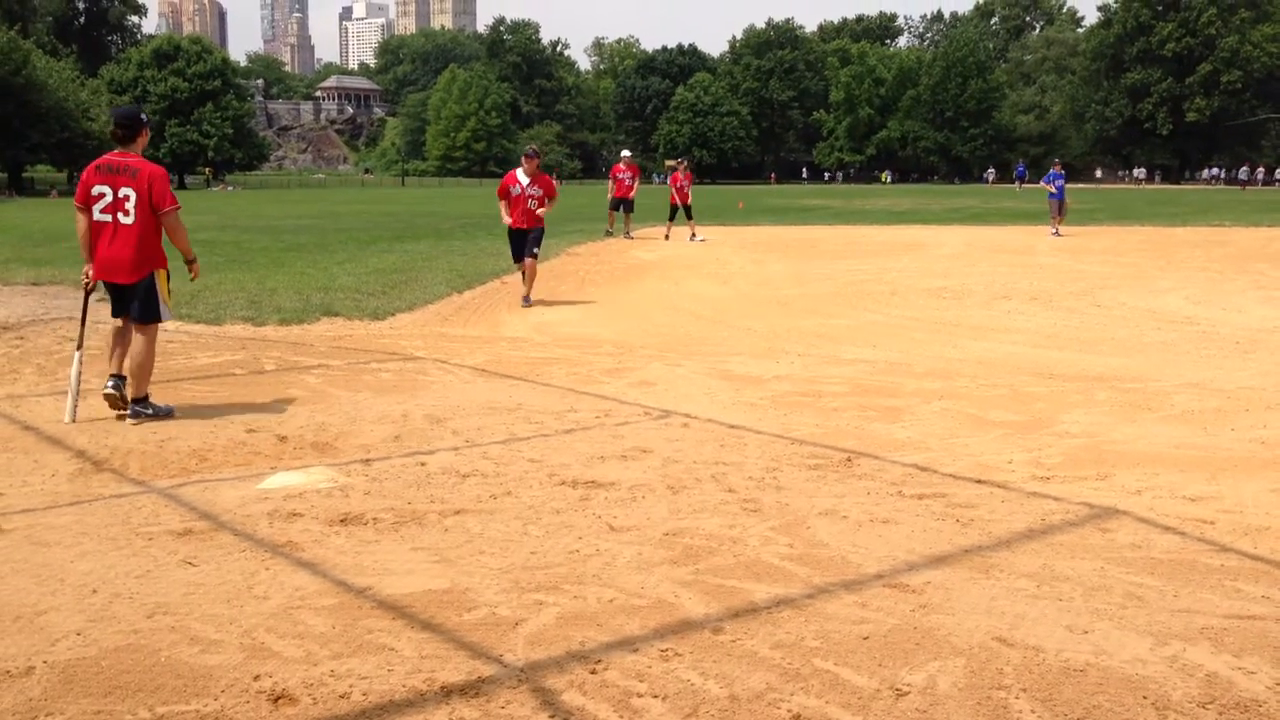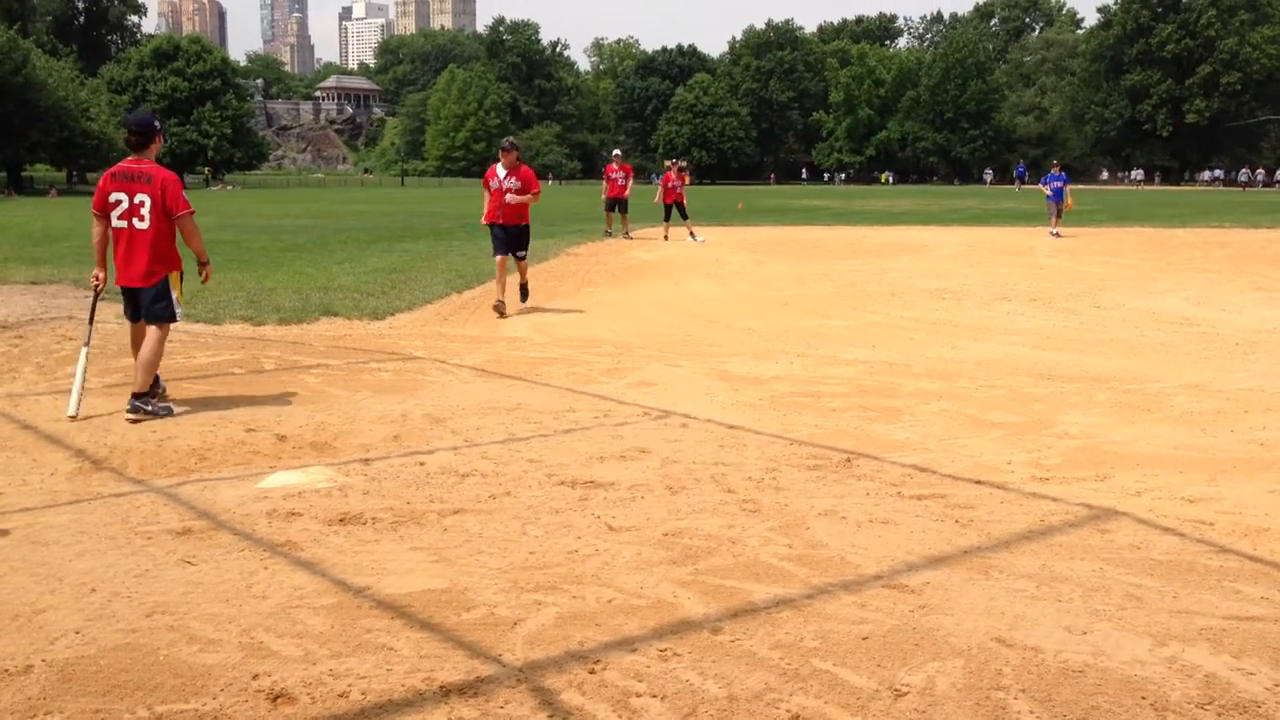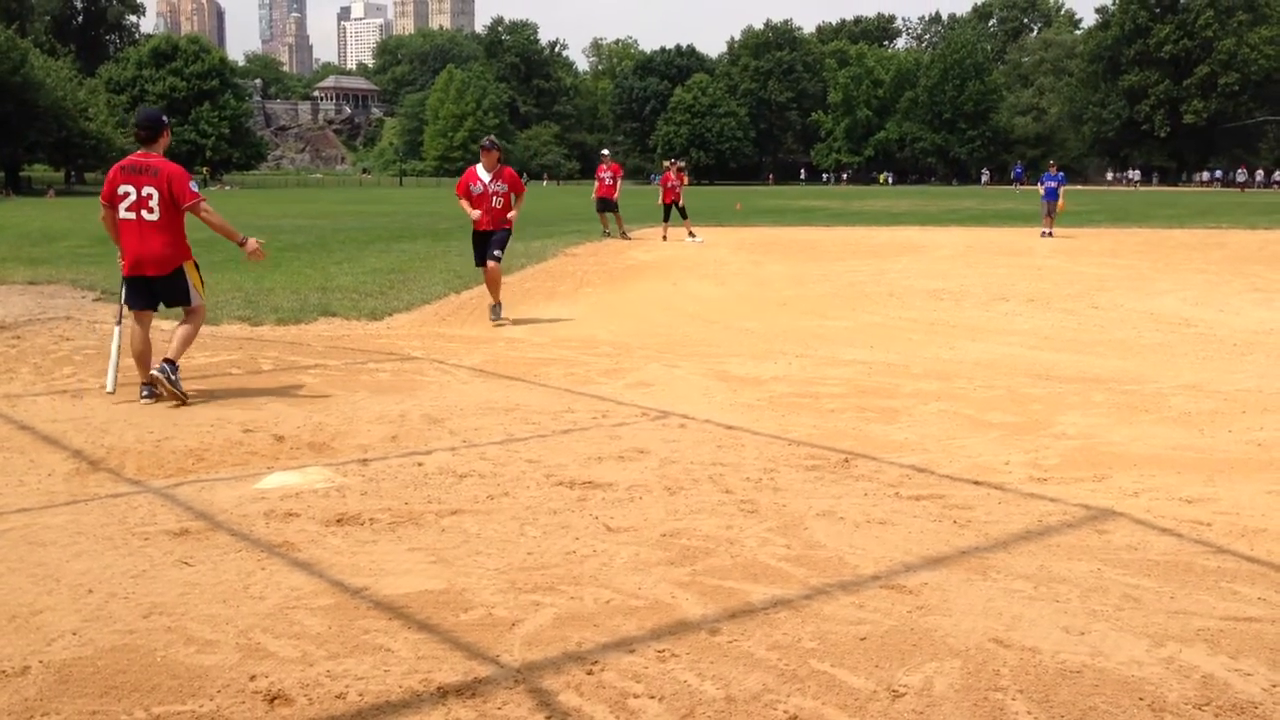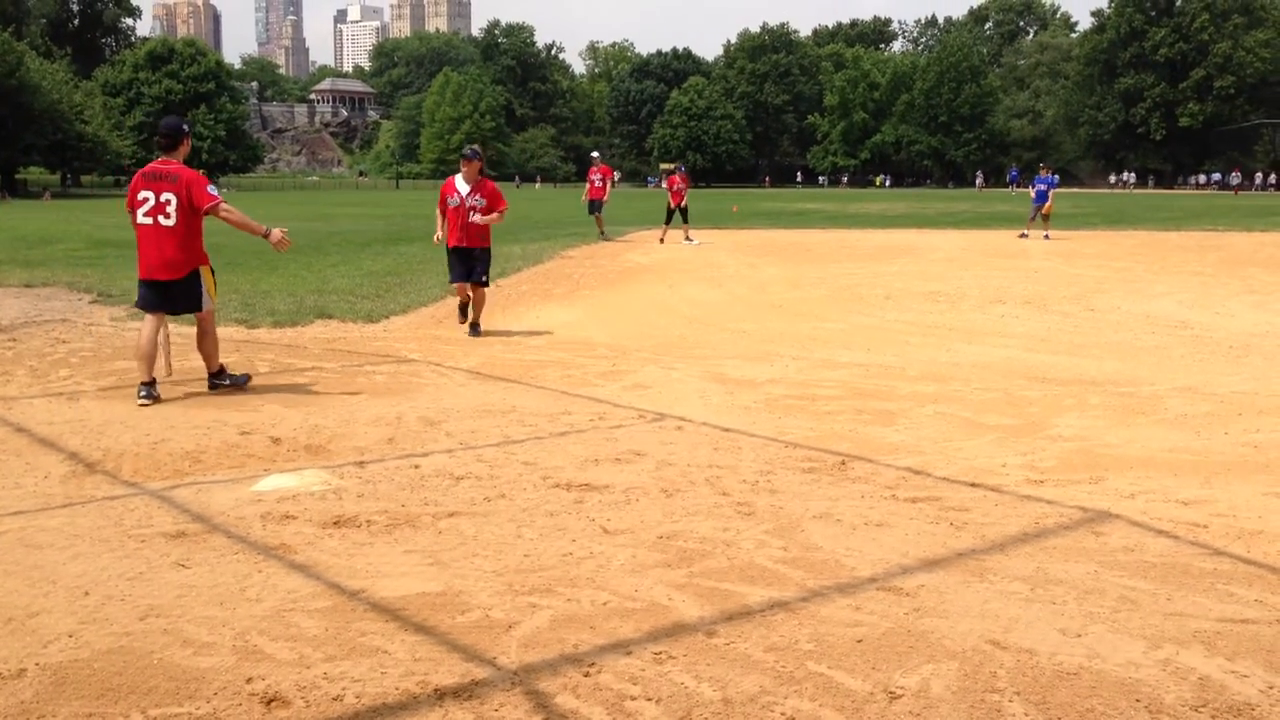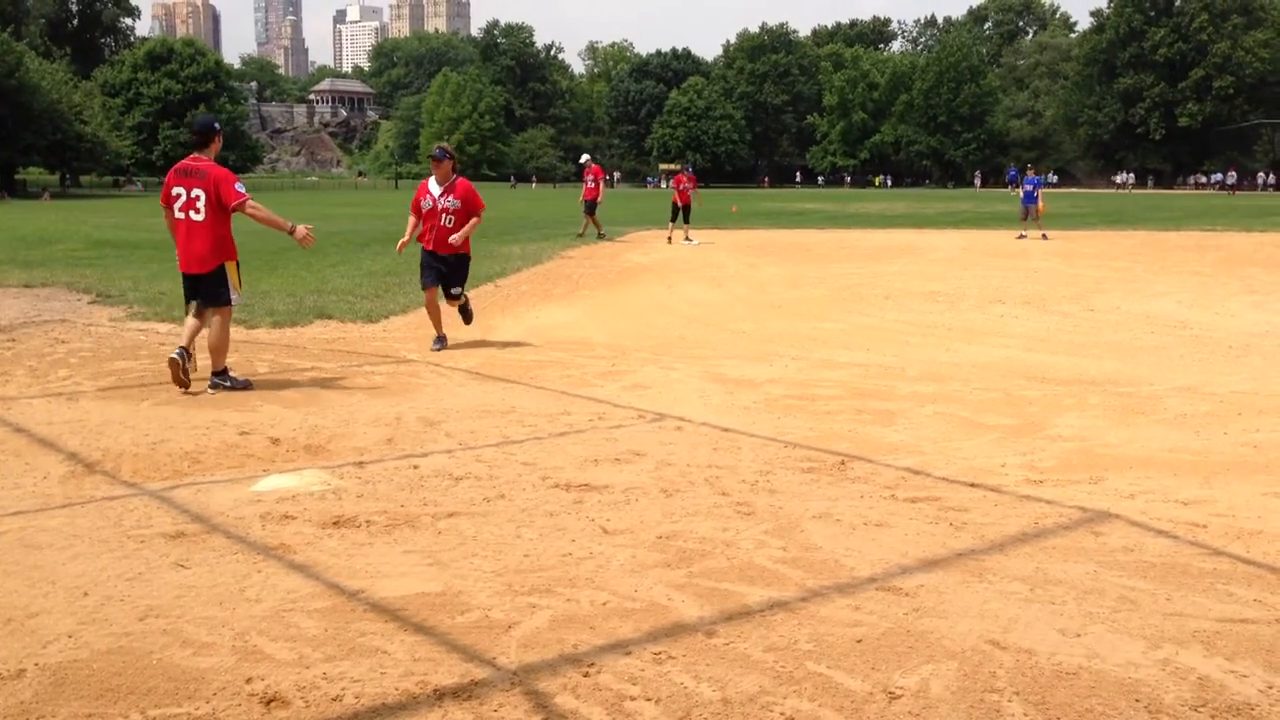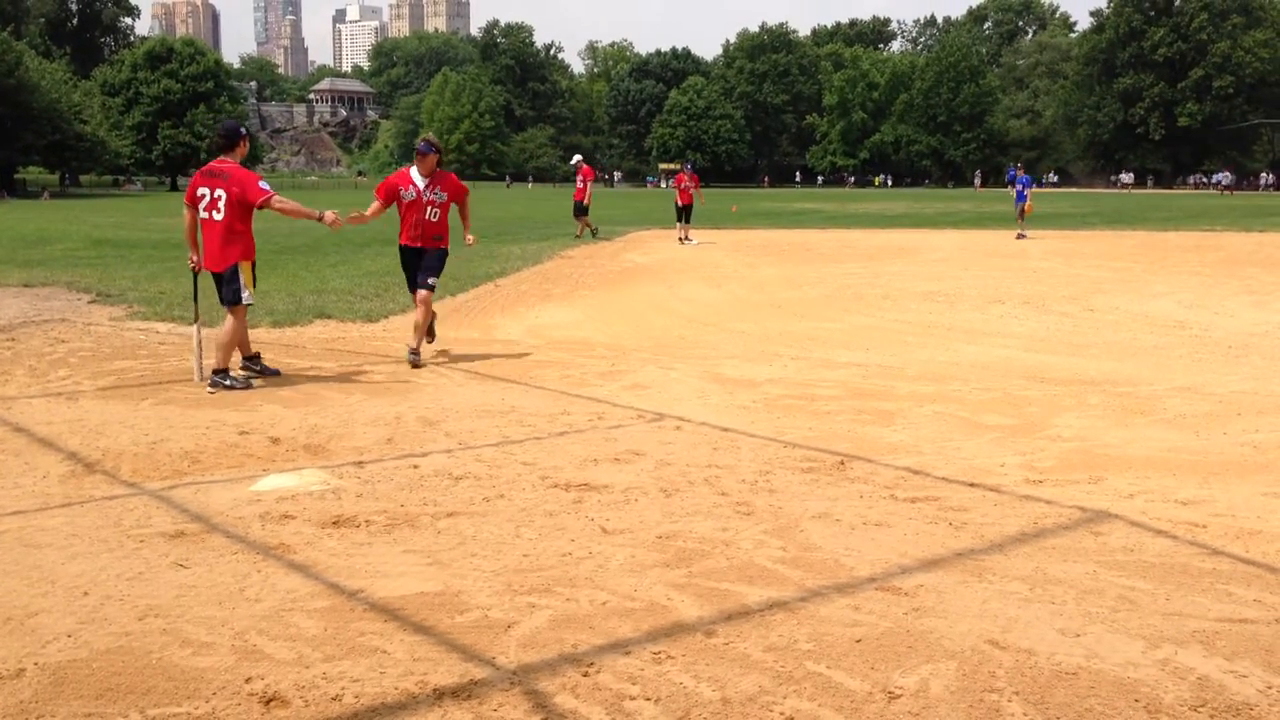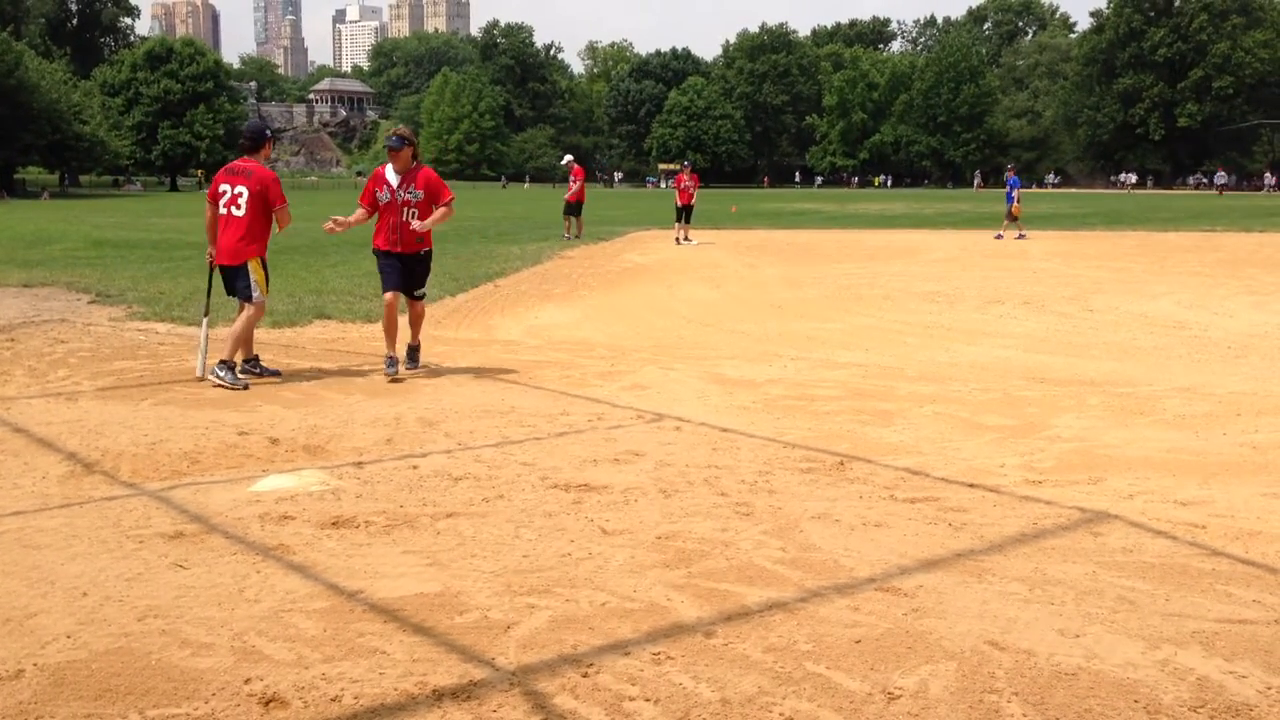
dt=0.3s
person 1, frame 1
left shoulder: (93, 170)
right shoulder: (152, 173)
left elbow: (82, 218)
right elbow: (171, 222)
left wrist: (89, 262)
right wrist: (190, 258)
left hip: (107, 265)
right hip: (144, 266)
left knee: (124, 322)
right knee: (144, 331)
left ankle: (115, 381)
right ankle: (138, 403)
person 1, frame 2
left shoulder: (109, 177)
right shoulder: (166, 179)
left elbow: (99, 225)
right elbow: (186, 226)
left wrist: (100, 266)
right wrist: (204, 260)
left hip: (126, 269)
right hip: (159, 268)
left knee: (138, 325)
right knee: (156, 329)
left ankle: (148, 383)
right ankle: (139, 400)
person 1, frame 3
left shoulder: (118, 170)
right shoulder: (172, 172)
left elbow: (107, 215)
right elbow: (203, 212)
left wrist: (123, 247)
right wrist: (242, 240)
left hip: (134, 260)
right hip: (170, 259)
left knee: (140, 319)
right knee: (196, 311)
left ankle: (147, 385)
right ankle: (167, 367)
person 1, frame 4
left shoulder: (140, 177)
right shoulder: (190, 178)
left elbow: (134, 219)
right elbow: (224, 212)
right wrist: (266, 232)
left hip: (150, 265)
right hip: (188, 263)
left knee: (151, 321)
right knee: (205, 319)
left ankle: (145, 386)
right ankle: (217, 376)
person 1, frame 5
left shoulder: (174, 173)
right shoulder: (219, 175)
left elbow: (169, 215)
right elbow: (250, 208)
right wrist: (291, 228)
left hip: (189, 257)
right hip: (217, 257)
left knee: (201, 309)
right knee: (220, 313)
left ankle: (181, 352)
right ankle: (218, 376)
person 1, frame 6
left shoulder: (201, 175)
right shoulder: (243, 177)
left elbow: (189, 213)
right elbow: (278, 203)
left wrist: (194, 251)
right wrist: (319, 215)
left hip: (213, 255)
right hip: (236, 256)
left knee: (234, 309)
right knee: (236, 312)
left ankle: (250, 360)
right ankle: (219, 374)
person 1, frame 7
left shoulder: (224, 172)
right shoulder: (267, 177)
left elbow: (211, 210)
right elbow: (283, 219)
left wrist: (212, 245)
right wrist: (271, 230)
left hip: (226, 252)
right hip: (248, 252)
left knee: (248, 306)
right knee: (254, 309)
left ankle: (249, 362)
right ankle: (223, 366)
person 2, frame 1
left shoulder: (545, 179)
right shoulder: (510, 177)
left elbow: (553, 199)
right elbow: (502, 198)
left wrist: (545, 209)
right wrist: (504, 216)
left hip: (535, 227)
right hip: (515, 227)
left knee: (530, 260)
right knee: (521, 263)
left ankle: (526, 295)
right ankle: (526, 272)
person 2, frame 2
left shoulder: (525, 171)
right shoulder: (491, 171)
left elbow: (535, 197)
left wrist: (517, 198)
right wrist: (485, 212)
left hip: (519, 224)
right hip: (497, 223)
left knee: (520, 260)
right knee: (500, 260)
left ankle: (523, 282)
right ankle: (500, 301)
person 2, frame 3
left shoulder: (509, 173)
right shoulder: (470, 174)
left elbow: (521, 193)
right elbow: (461, 197)
left wrist: (515, 209)
right wrist: (471, 212)
left hip: (502, 227)
right hip: (480, 229)
left knee: (493, 265)
right knee: (486, 268)
left ankle: (496, 305)
right ankle: (496, 301)
person 2, frame 4
left shoulder: (489, 187)
right shoulder: (449, 184)
left elbow: (501, 213)
right elbow: (441, 209)
left wrist: (486, 219)
right wrist: (439, 230)
left hip: (480, 246)
right hip: (455, 245)
left knee: (478, 287)
right knee: (459, 287)
left ankle: (475, 322)
right ankle: (465, 300)
person 2, frame 5
left shoulder: (464, 187)
right shoulder: (424, 187)
left elbow: (478, 217)
right elbow: (415, 214)
left wrist: (462, 235)
right wrist: (407, 236)
left hip: (455, 252)
right hip: (429, 250)
left knee: (452, 298)
right knee: (429, 293)
left ankle: (462, 300)
right ankle: (440, 335)
person 2, frame 6
left shoulder: (449, 180)
right shoulder: (399, 178)
left elbow: (463, 201)
right elbow: (381, 201)
left wrist: (467, 230)
right wrist: (366, 216)
left hip: (435, 247)
right hip: (408, 246)
left knee: (423, 296)
right knee: (418, 296)
left ankle: (415, 348)
right ankle: (429, 317)
person 2, frame 7
left shoulder: (427, 176)
right shoulder: (377, 176)
left elbow: (448, 207)
right elbow: (366, 209)
left wrist: (428, 224)
right wrist: (345, 222)
left hip: (418, 251)
right hip: (387, 250)
left knee: (416, 302)
right knee: (390, 299)
left ankle: (414, 344)
right ankle: (391, 357)
